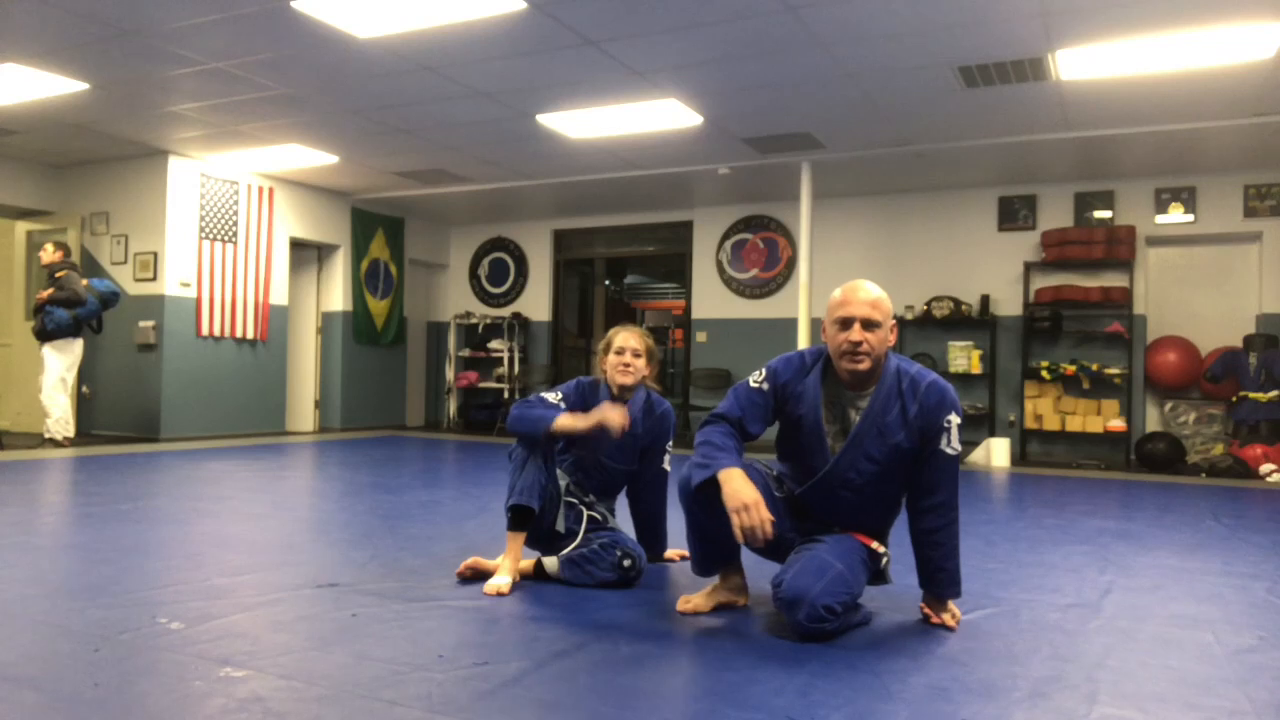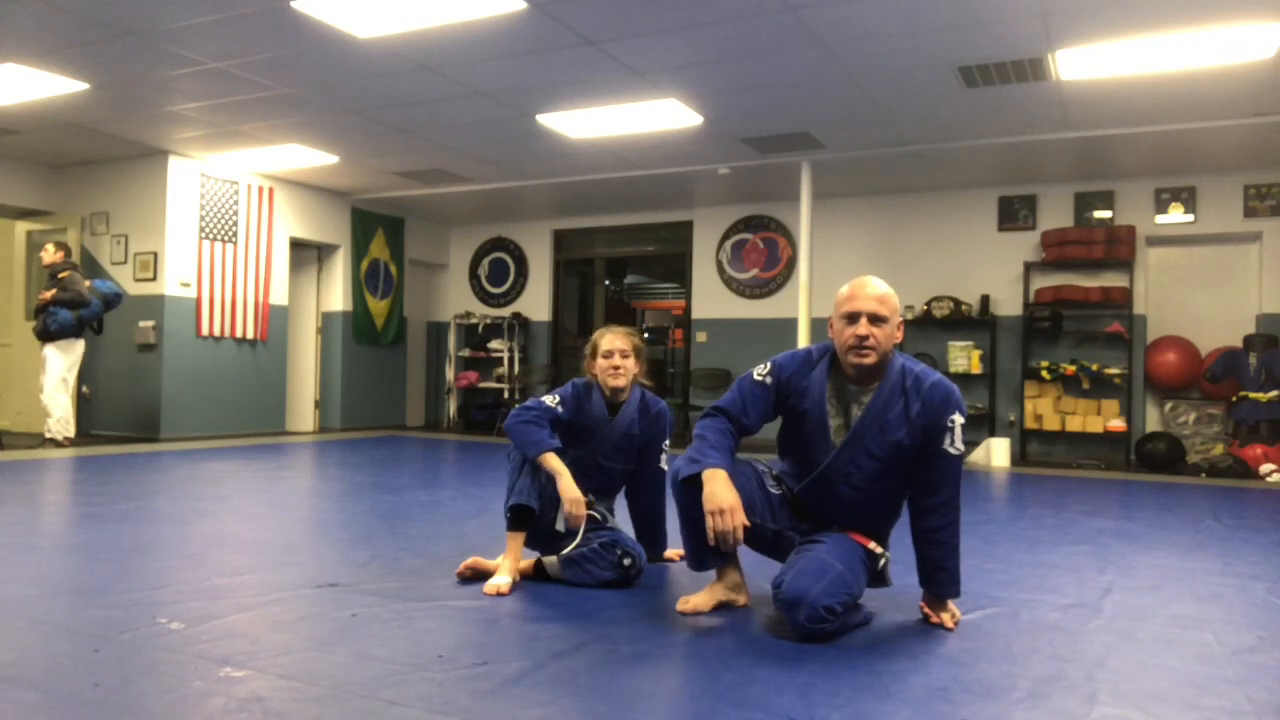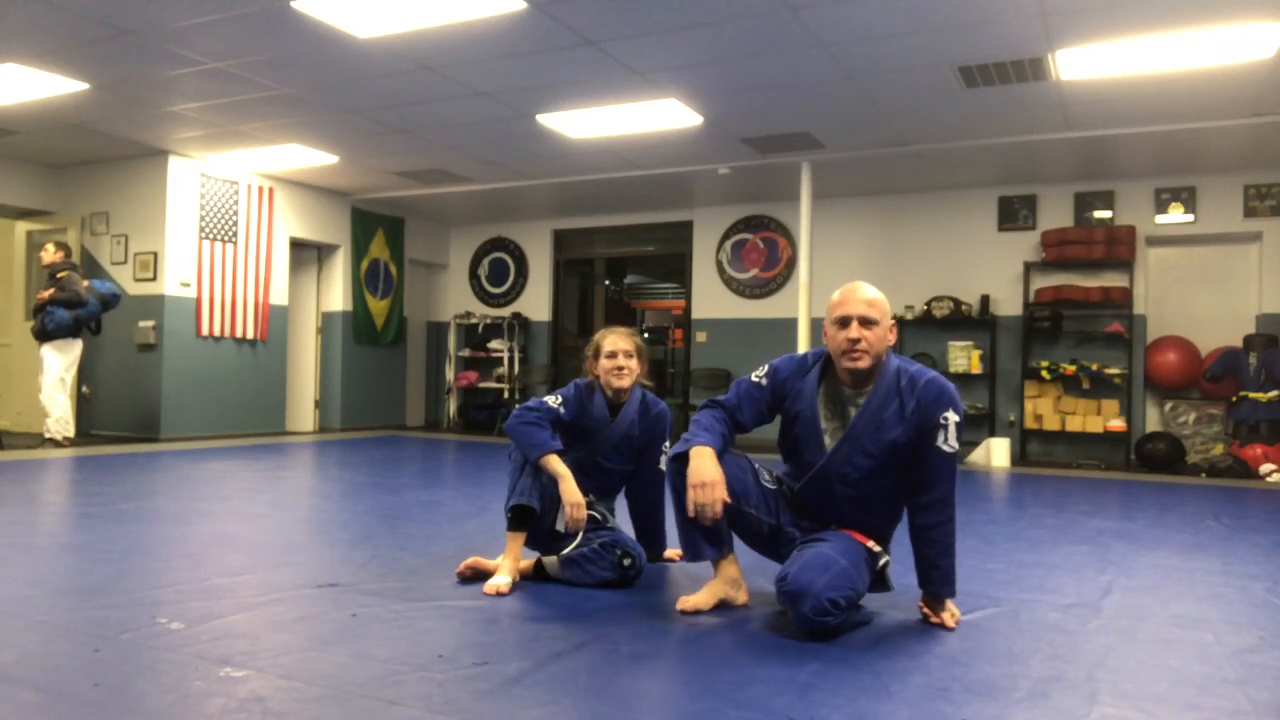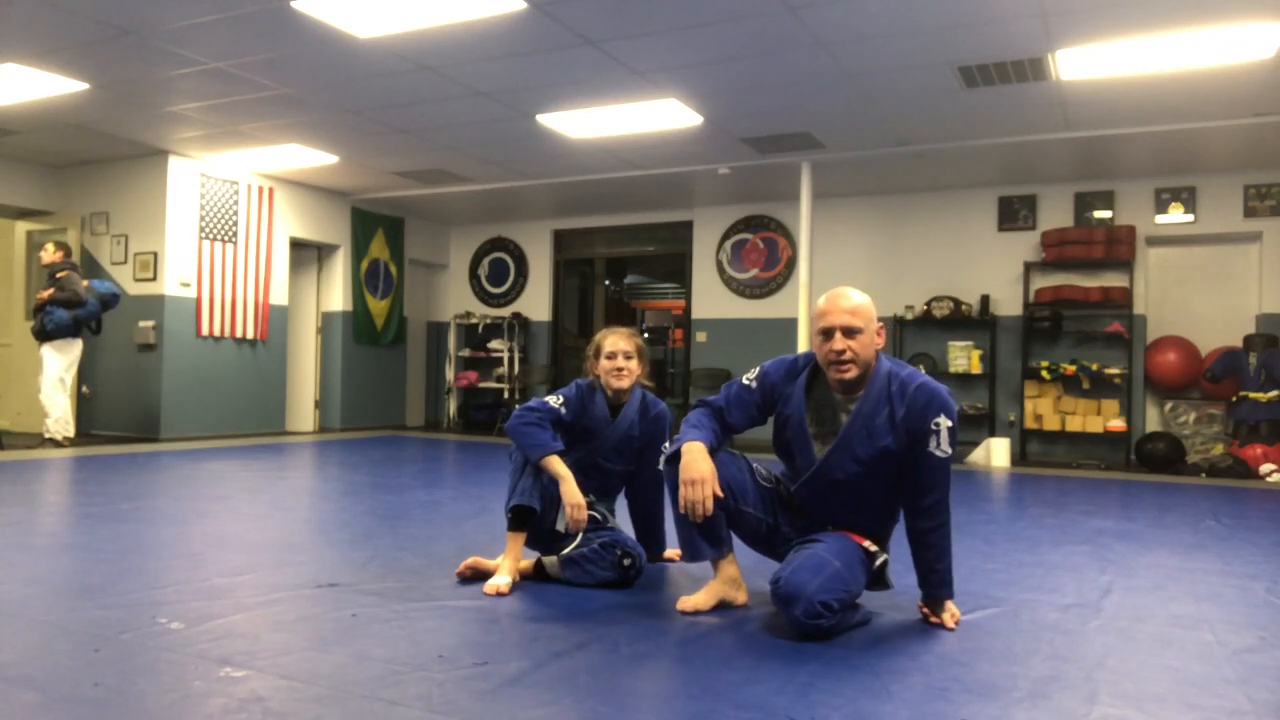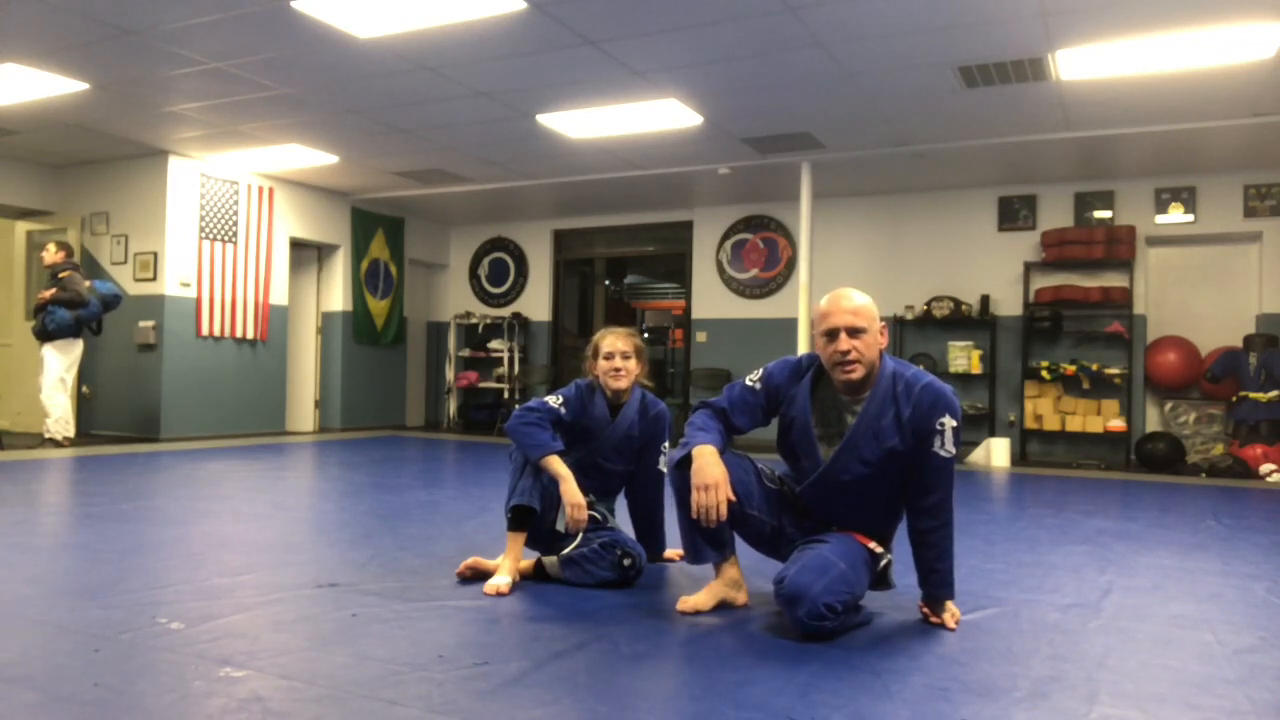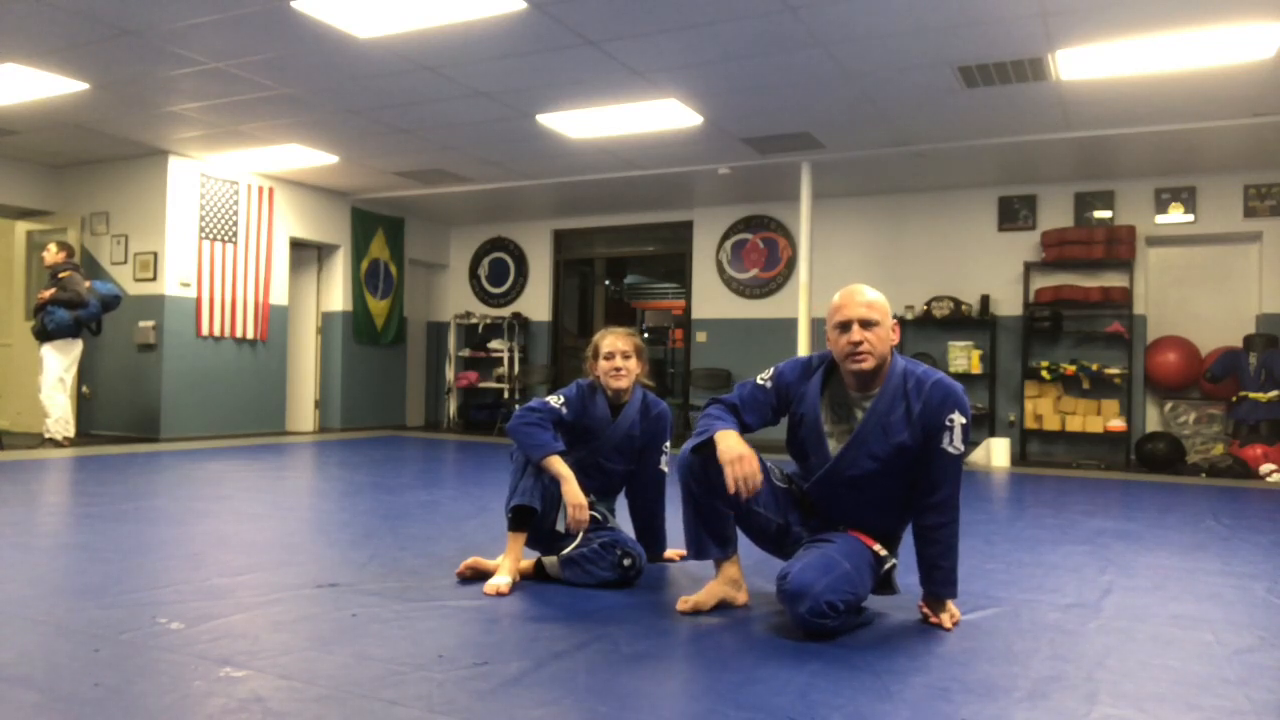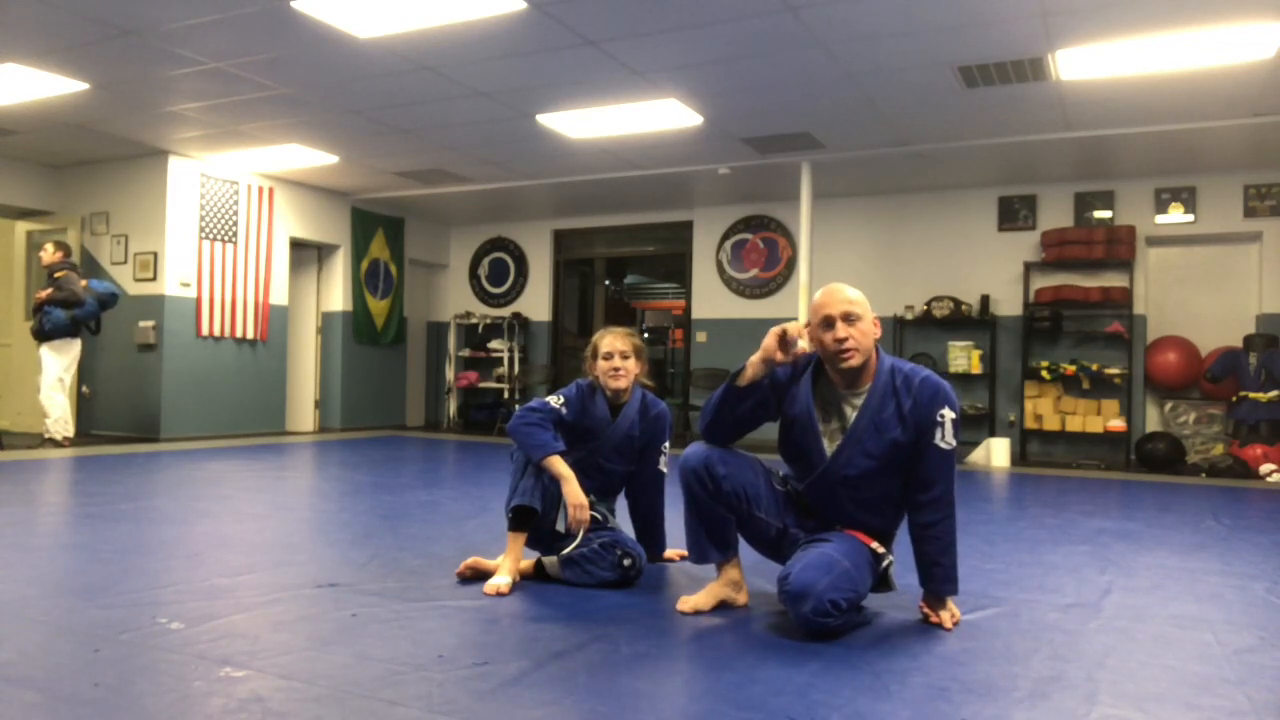
dt=0.7s
person 1, frame 1
left shoulder: (930, 398)
right shoulder: (792, 372)
left elbow: (934, 504)
right elbow: (722, 423)
left wrist: (939, 592)
right wrist: (730, 475)
left hip: (851, 535)
right hip: (787, 508)
left knee: (807, 608)
right knee: (701, 481)
left ankle: (850, 610)
right ankle: (731, 581)
person 1, frame 2
left shoulder: (934, 398)
right shoulder: (796, 369)
left elbow: (936, 504)
right elbow: (723, 417)
left wrist: (939, 592)
right wrist: (714, 475)
left hip: (852, 535)
right hip: (785, 506)
left knee: (806, 607)
right knee: (690, 471)
left ankle: (849, 608)
right ankle: (729, 579)
person 1, frame 3
left shoulder: (929, 396)
right shoulder: (794, 373)
left elbow: (932, 502)
right elbow: (722, 410)
left wrist: (937, 591)
right wrist: (703, 453)
left hip: (853, 535)
right hip: (786, 510)
left knee: (812, 598)
right knee: (689, 460)
left ankle: (846, 605)
right ankle: (727, 577)
person 1, frame 4
left shoulder: (922, 400)
right shoulder: (786, 375)
left elbow: (927, 506)
right elbow: (713, 411)
left wrist: (937, 595)
right wrist: (694, 448)
left hip: (850, 535)
right hip: (784, 509)
left knee: (803, 601)
right knee: (687, 459)
right ankle: (727, 577)
person 1, frame 5
left shoulder: (926, 399)
right shoulder: (791, 376)
left elbow: (930, 506)
right elbow: (715, 412)
left wrist: (938, 595)
right wrist: (704, 453)
left hip: (853, 535)
right hip: (787, 509)
left knee: (807, 601)
right knee: (688, 462)
right ankle: (727, 577)
person 1, frame 6
left shoulder: (936, 397)
right shoulder: (804, 375)
left elbow: (937, 505)
right elbow: (721, 409)
left wrist: (938, 593)
right wrist: (728, 436)
left hip: (860, 537)
right hip: (795, 509)
left knee: (807, 598)
right knee: (698, 456)
left ankle: (864, 575)
right ankle: (728, 577)
person 1, frame 7
left shoulder: (923, 393)
right shoulder: (793, 376)
left elbow: (931, 501)
right elbow: (714, 430)
left wrist: (938, 591)
right wrist: (760, 363)
left hip: (854, 535)
right hip: (790, 512)
left knee: (810, 597)
right knee: (700, 460)
right ankle: (729, 578)
person 2, frame 1
left shoulder: (658, 413)
right shoulder: (583, 389)
left elbow: (650, 485)
right elbow: (520, 416)
left wrist: (654, 548)
right wrist: (585, 422)
left hip: (590, 517)
right hip: (545, 504)
left knee: (631, 561)
right knee: (535, 437)
left ankle: (523, 567)
right ankle: (509, 562)
person 2, frame 2
left shoulder: (654, 413)
right shoulder: (577, 394)
left elbow: (648, 485)
right elbow: (519, 420)
left wrist: (655, 547)
right wrist: (563, 477)
left hip: (590, 518)
right hip: (545, 506)
left knee: (631, 561)
right knee: (532, 443)
left ankle: (523, 567)
right ankle: (509, 562)
person 2, frame 3
left shoulder: (654, 413)
right shoulder: (579, 394)
left elbow: (647, 485)
right elbow: (521, 420)
left wrist: (654, 548)
right wrist: (565, 478)
left hip: (590, 515)
right hip: (545, 506)
left knee: (631, 560)
right knee: (532, 444)
left ankle: (523, 567)
right ankle: (509, 561)
person 2, frame 4
left shoulder: (654, 413)
right shoulder: (580, 394)
left elbow: (647, 485)
right elbow: (522, 420)
left wrist: (654, 548)
right wrist: (566, 479)
left hip: (590, 515)
right hip: (546, 506)
left knee: (631, 560)
right knee: (532, 445)
left ankle: (523, 567)
right ankle: (509, 562)
person 2, frame 5
left shoulder: (653, 414)
right shoulder: (579, 395)
left elbow: (647, 485)
right elbow: (521, 420)
left wrist: (654, 548)
right wrist: (565, 478)
left hip: (590, 515)
right hip: (544, 506)
left knee: (630, 560)
right knee: (532, 447)
left ankle: (522, 568)
right ankle: (509, 562)
person 2, frame 6
left shoulder: (655, 413)
right shoulder: (580, 395)
left elbow: (648, 485)
right elbow: (523, 421)
left wrist: (654, 548)
right wrist: (567, 479)
left hip: (591, 515)
right hip: (545, 506)
left knee: (630, 560)
right knee: (534, 445)
left ankle: (523, 567)
right ankle: (509, 562)
person 2, frame 7
left shoulder: (654, 413)
right shoulder: (580, 395)
left elbow: (647, 486)
right elbow: (523, 421)
left wrist: (654, 548)
right wrist: (567, 479)
left hip: (591, 514)
right hip: (545, 505)
left knee: (630, 560)
right knee: (535, 448)
left ankle: (522, 568)
right ankle: (509, 562)
person 3, frame 1
left shoulder: (67, 275)
right shoulder: (53, 278)
left elbow: (79, 296)
right elbow: (41, 310)
left wrist: (49, 297)
right wrist: (41, 302)
left hip: (64, 343)
right hip: (52, 343)
left knee: (53, 392)
right knee: (54, 392)
left ankle: (58, 438)
right ankle: (59, 436)
person 3, frame 2
left shoulder: (70, 276)
right shoulder: (54, 279)
left elbow: (83, 297)
right elbow: (41, 312)
left wrist: (52, 297)
right wrist: (43, 303)
left hip: (65, 343)
right hip: (52, 344)
left knee: (53, 392)
right knee: (51, 392)
left ankle: (58, 438)
right ankle: (60, 436)
person 3, frame 3
left shoulder: (68, 276)
right shoulder: (53, 279)
left elbow: (80, 297)
right elbow: (41, 310)
left wrist: (50, 297)
right wrist: (41, 302)
left hip: (62, 343)
right hip: (50, 343)
left knee: (52, 391)
right knee: (52, 392)
left ankle: (58, 438)
right ankle: (61, 436)
person 3, frame 4
left shoulder: (68, 275)
right shoulder: (53, 278)
left elbow: (79, 297)
right elbow: (39, 310)
left wrist: (49, 297)
right wrist: (41, 302)
left hip: (63, 343)
right hip: (51, 343)
left knee: (51, 391)
right knee: (53, 391)
left ankle: (58, 437)
right ankle: (61, 436)
person 3, frame 5
left shoulder: (70, 276)
right shoulder: (55, 278)
left elbow: (81, 297)
right elbow: (40, 310)
left wrist: (51, 297)
right wrist: (42, 301)
left hip: (64, 343)
right hip: (52, 343)
left knee: (52, 391)
right knee: (55, 391)
left ankle: (58, 437)
right ankle: (60, 435)
person 3, frame 6
left shoulder: (70, 276)
right shoulder: (55, 278)
left elbow: (81, 297)
right elbow: (39, 310)
left wrist: (51, 296)
right wrist: (42, 301)
left hip: (63, 343)
right hip: (51, 343)
left knee: (51, 390)
right knee: (55, 390)
left ankle: (58, 437)
right ankle: (60, 436)
person 3, frame 7
left shoulder: (66, 275)
right shoulder: (54, 278)
left elbow: (77, 296)
right elbow: (40, 310)
left wrist: (48, 296)
right wrist: (41, 301)
left hip: (62, 342)
right hip: (52, 342)
left knee: (50, 391)
right knee: (55, 391)
left ankle: (58, 437)
right ankle: (62, 436)
